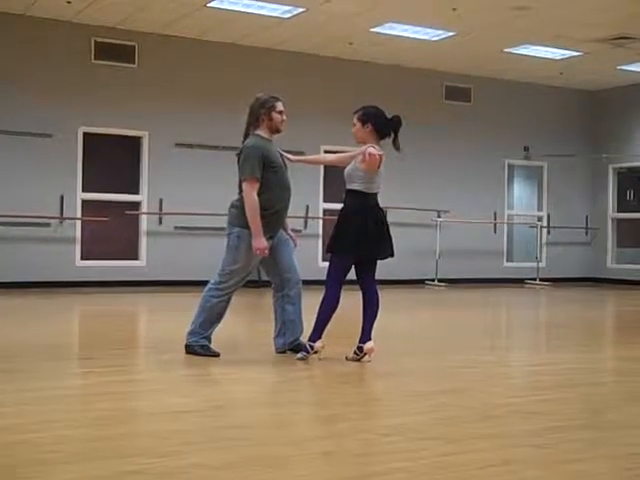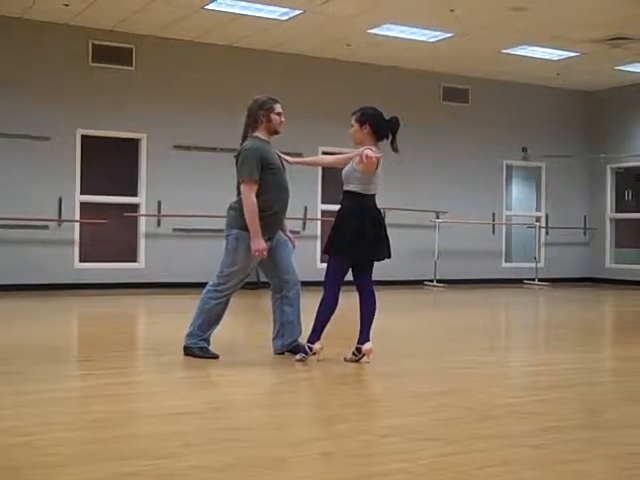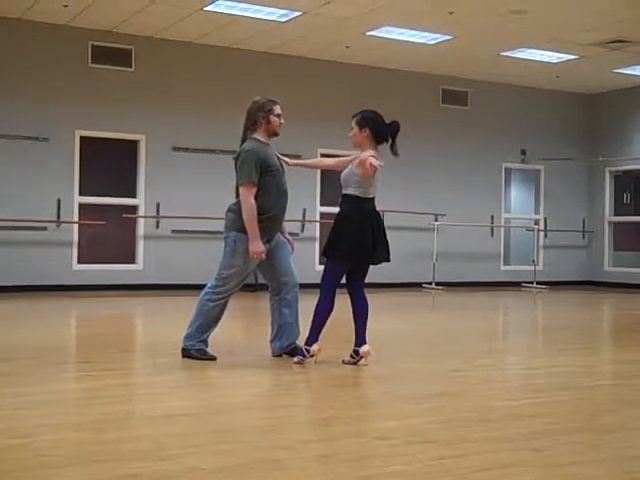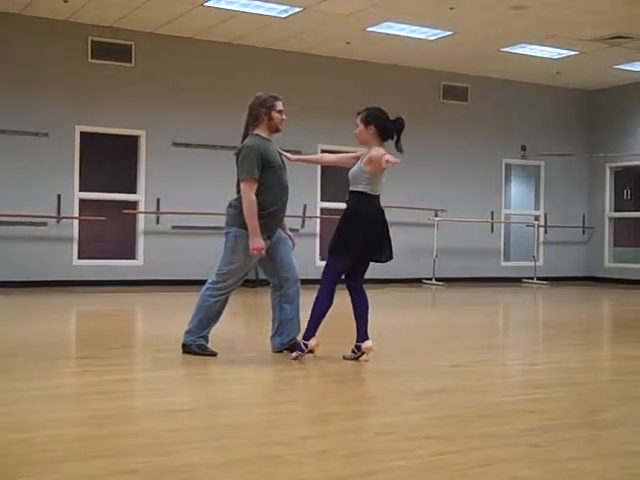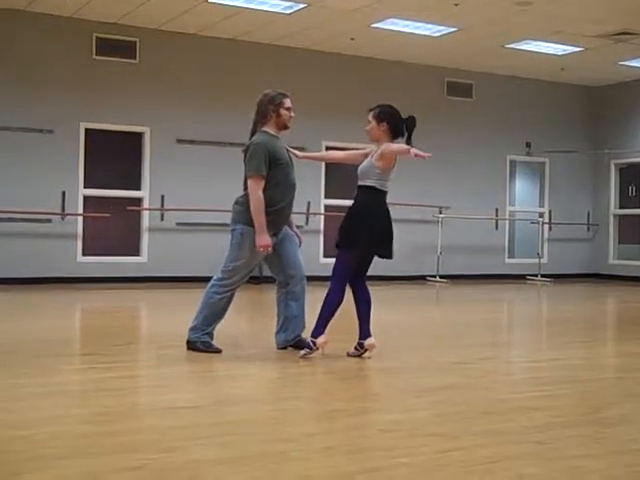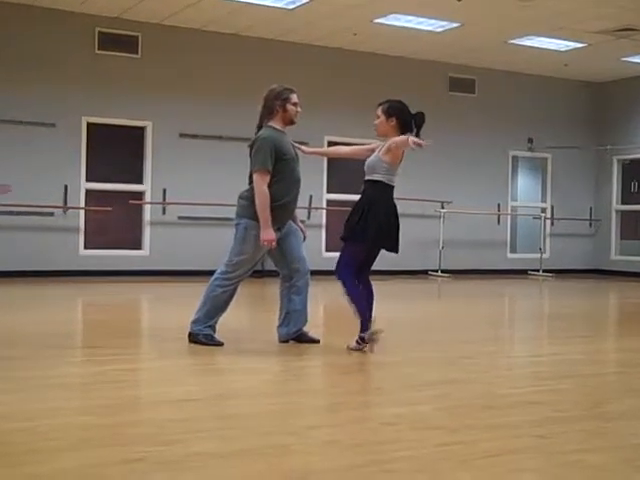
dt=0.3s
person 1, frame 1
left shoulder: (271, 147)
right shoulder: (254, 147)
right elbow: (250, 193)
left wrist: (285, 228)
right wrist: (257, 235)
left hip: (274, 231)
right hip: (249, 231)
left knee: (289, 283)
right knee: (224, 285)
left ankle: (288, 340)
right ankle: (197, 339)
person 1, frame 2
left shoulder: (269, 148)
right shoulder: (252, 149)
right elbow: (248, 195)
left wrist: (284, 230)
right wrist: (255, 237)
left hip: (272, 233)
right hip: (247, 233)
left knee: (288, 284)
right knee: (223, 287)
left ankle: (287, 341)
right ankle: (195, 341)
person 1, frame 3
left shoulder: (268, 151)
right shoulder: (251, 151)
right elbow: (247, 198)
left wrist: (283, 232)
right wrist: (254, 240)
left hip: (271, 235)
right hip: (246, 235)
left knee: (287, 286)
right knee: (221, 289)
left ankle: (285, 344)
right ankle: (193, 343)
person 1, frame 4
left shoulder: (270, 146)
right shoulder: (253, 147)
right elbow: (247, 193)
left wrist: (284, 228)
right wrist: (254, 235)
left hip: (272, 231)
right hip: (246, 231)
left knee: (288, 282)
right knee: (222, 285)
left ankle: (285, 339)
right ankle: (194, 339)
person 1, frame 5
left shoulder: (278, 144)
right shoulder: (261, 144)
right elbow: (255, 190)
left wrist: (291, 226)
right wrist: (261, 232)
left hip: (278, 228)
right hip: (253, 227)
left knee: (294, 278)
right knee: (227, 281)
left ankle: (290, 336)
right ankle: (198, 336)
person 1, frame 6
left shoulder: (284, 139)
right shoulder: (267, 139)
right elbow: (260, 184)
left wrist: (295, 220)
right wrist: (265, 227)
left hip: (283, 223)
right hip: (256, 221)
left knee: (297, 272)
right knee: (231, 275)
left ankle: (292, 329)
right ankle: (200, 328)
person 2, frame 1
left shoulder: (370, 153)
right shoulder: (363, 154)
left elbow: (371, 158)
right elbow: (329, 159)
left wrist: (371, 154)
right wrist: (295, 159)
left hip: (356, 219)
right hip: (368, 221)
left knee: (333, 283)
right knee: (367, 283)
left ankle: (314, 340)
right ankle: (365, 341)
person 2, frame 2
left shoulder: (368, 155)
right shoulder: (360, 156)
left elbow: (370, 156)
right elbow: (327, 160)
left wrist: (366, 154)
right wrist: (294, 161)
left hip: (353, 221)
right hip: (366, 222)
left knee: (332, 284)
right knee: (364, 284)
left ankle: (313, 341)
right ankle: (363, 342)
person 2, frame 3
left shoulder: (366, 158)
right shoulder: (359, 159)
left elbow: (368, 159)
right elbow: (327, 163)
left wrist: (368, 161)
right wrist: (294, 163)
left hip: (352, 224)
right hip: (365, 226)
left knee: (328, 287)
right knee: (356, 287)
left ankle: (311, 344)
right ankle: (360, 345)
person 2, frame 4
left shoulder: (374, 155)
right shoulder: (365, 156)
left elbow: (381, 155)
right elbow: (331, 158)
left wrist: (387, 157)
right wrist: (296, 158)
left hip: (359, 221)
right hip: (367, 222)
left knee: (328, 281)
right knee: (354, 282)
left ankle: (309, 338)
right ankle: (362, 340)
person 2, frame 5
left shoulder: (386, 151)
right shoulder: (373, 153)
left elbow: (397, 147)
right elbow: (338, 155)
left wrist: (409, 149)
right wrist: (304, 155)
left hip: (367, 216)
right hip: (370, 217)
left knee: (339, 278)
right knee: (356, 279)
left ankle: (317, 335)
right ankle: (365, 338)
person 2, frame 6
left shoulder: (394, 147)
right shoulder: (380, 147)
left elbow: (398, 141)
right elbow: (345, 150)
left wrist: (407, 139)
right wrist: (312, 151)
left hip: (376, 211)
right hip: (374, 211)
left knee: (345, 270)
right knee: (359, 273)
left ankle: (368, 327)
right ankle: (365, 332)
